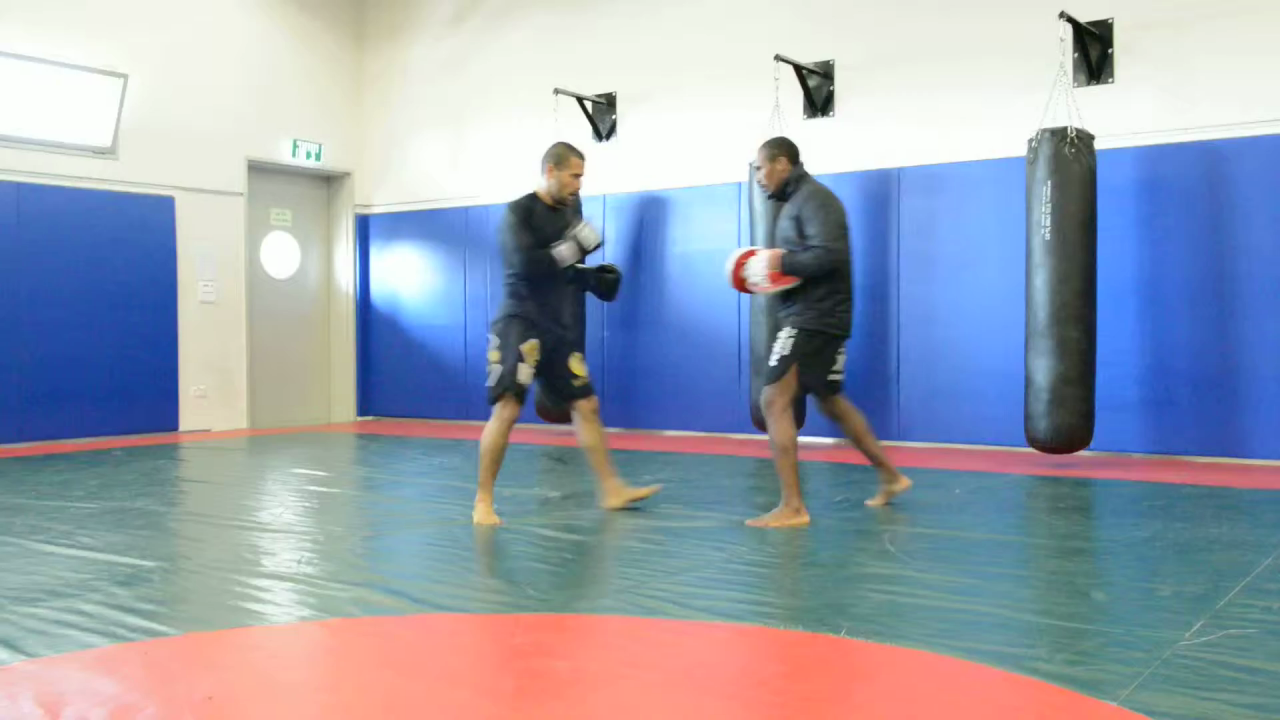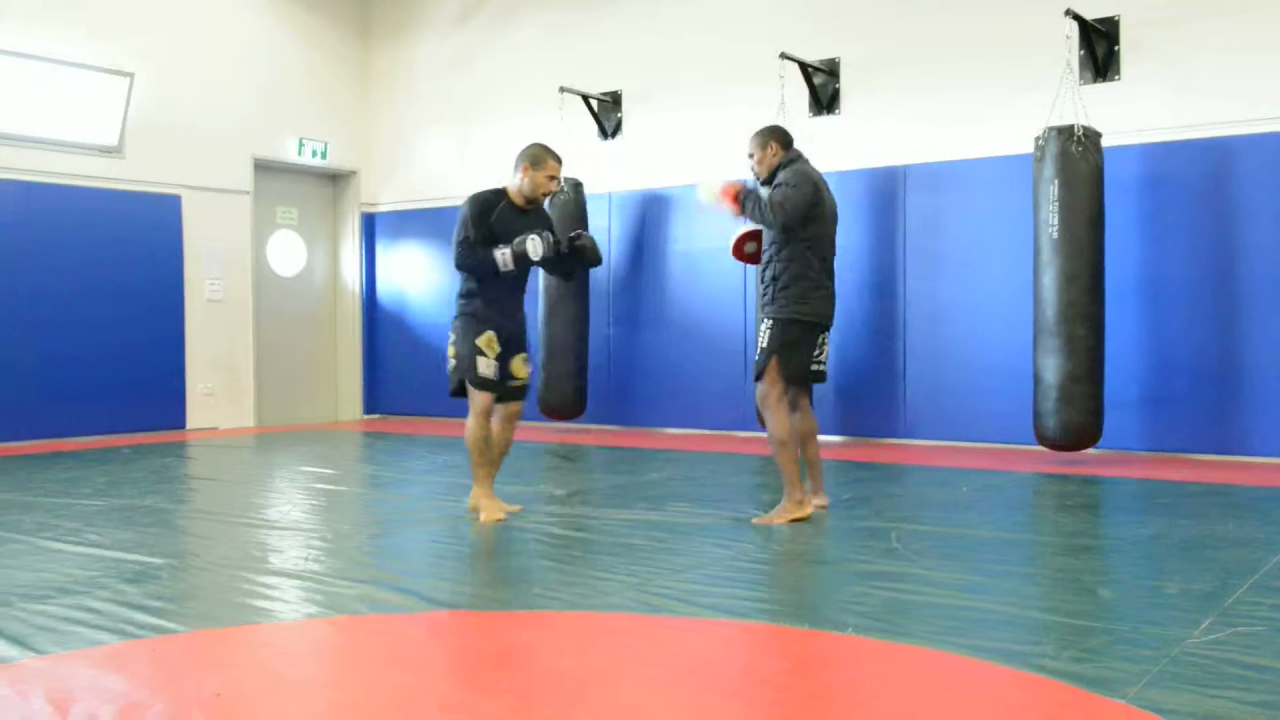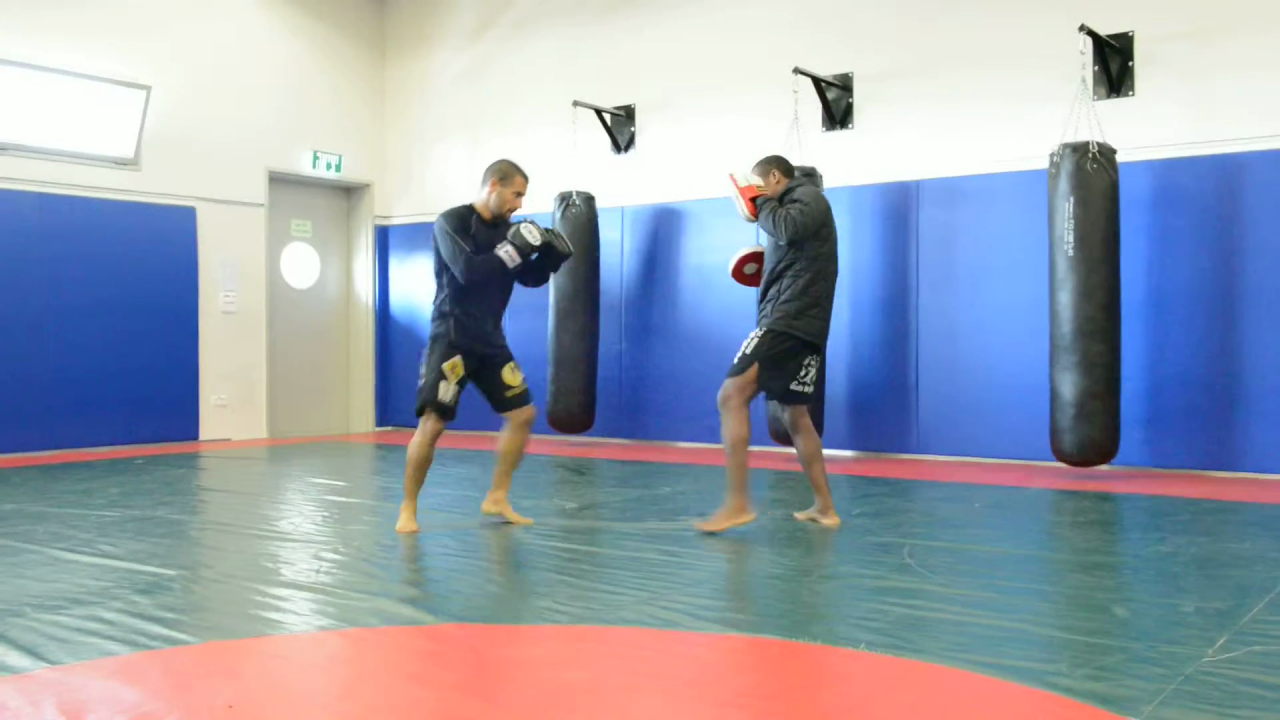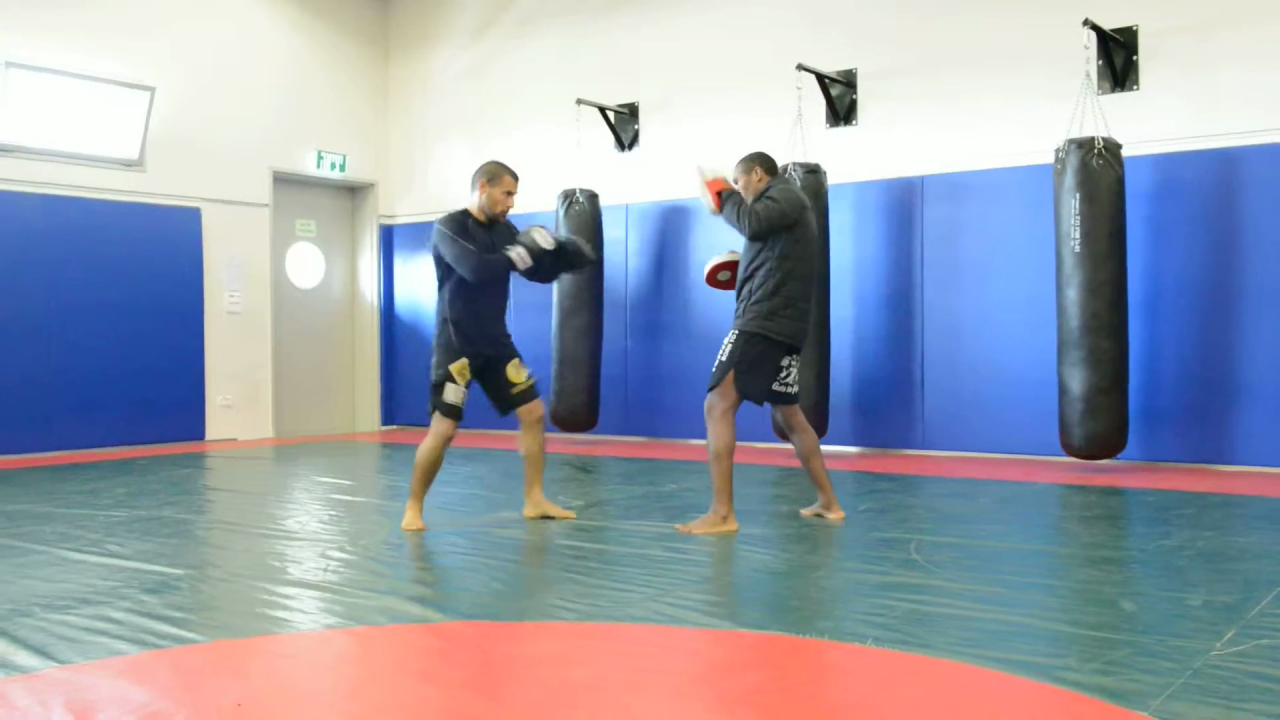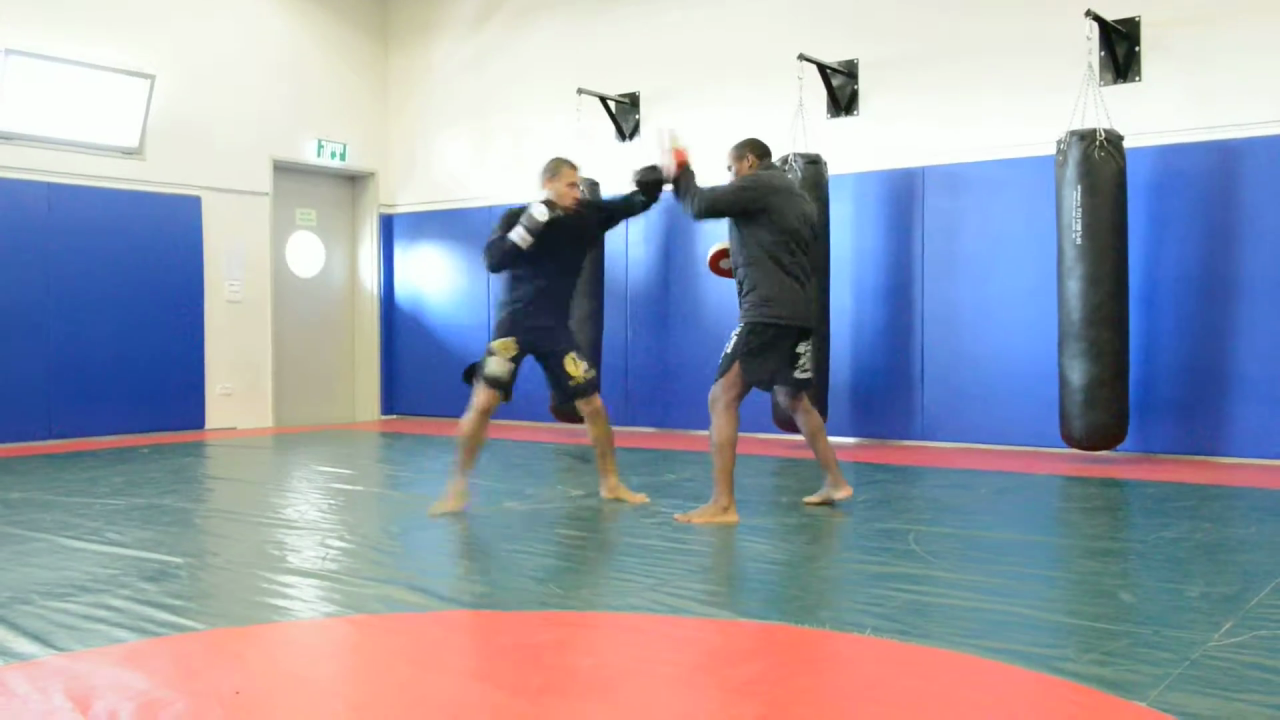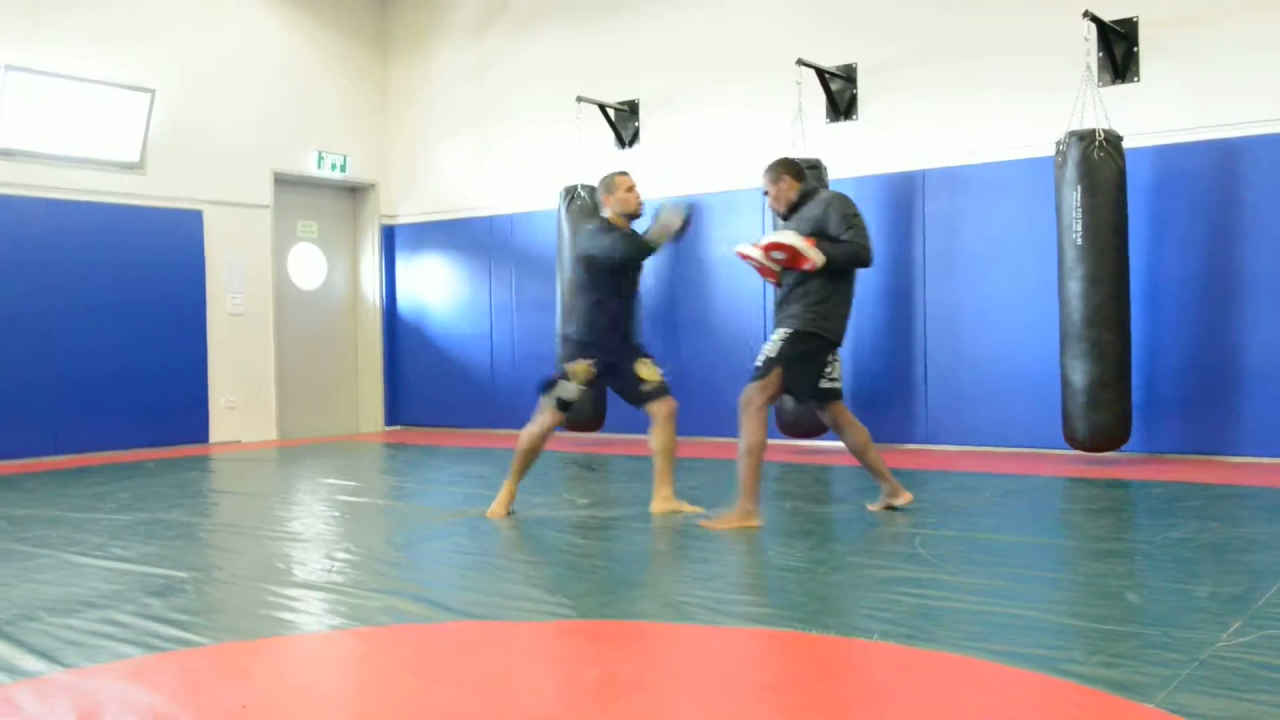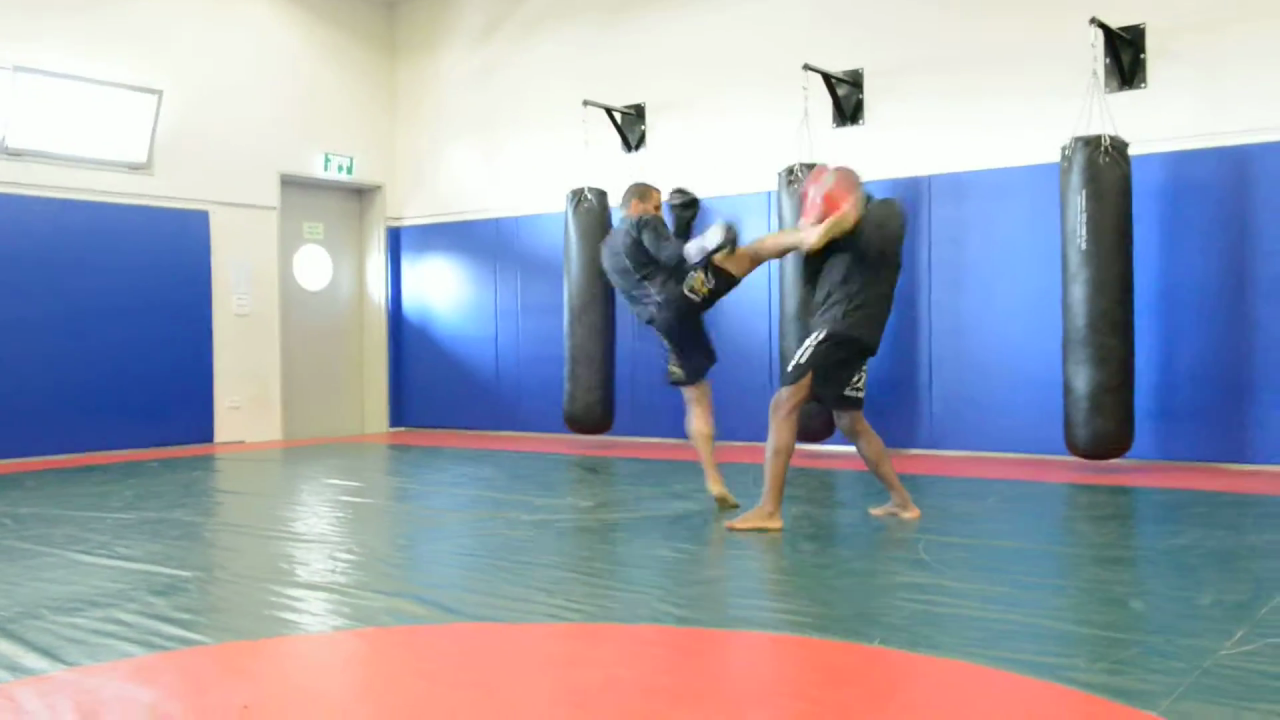
dt=0.3s
person 1, frame 1
left shoulder: (814, 198)
right shoulder: (796, 200)
left elbow: (829, 257)
left wrist: (783, 261)
right wrist: (776, 265)
left hip: (813, 318)
right hip: (811, 316)
left knee: (774, 400)
right knee: (830, 401)
left ankle: (793, 506)
right ankle: (890, 476)
person 1, frame 2
left shoulder: (797, 177)
right shoulder: (805, 180)
left elbow: (779, 217)
left wrist: (741, 198)
right wrist: (764, 245)
left hip: (793, 305)
right hip: (810, 305)
left knee: (769, 394)
right knee: (795, 396)
left ankle: (796, 498)
right ankle: (815, 487)
person 1, frame 3
left shoulder: (809, 195)
right shoulder: (801, 204)
left elbow: (789, 230)
left wrist: (760, 205)
right wrist: (768, 271)
left hip: (789, 322)
right hip: (803, 325)
left knee: (732, 397)
right knee: (796, 415)
left ankle: (737, 503)
right ankle: (825, 506)
person 1, frame 4
left shoulder: (785, 195)
right shoulder: (785, 203)
left elbow: (753, 225)
left wrist: (726, 197)
right wrist: (742, 273)
left hip: (762, 323)
right hip: (786, 326)
left knee: (718, 405)
right knee: (788, 413)
left ankle: (722, 513)
right ankle: (828, 502)
person 1, frame 5
left shoulder: (757, 183)
right shoulder: (798, 196)
left elbow: (699, 205)
left wrist: (681, 173)
left hip: (766, 313)
right hip: (799, 314)
left knee: (722, 399)
right knee: (796, 399)
left ankle: (722, 504)
right ankle: (835, 482)
person 1, frame 6
left shoulder: (833, 204)
right shoulder: (797, 221)
left elbow: (861, 254)
left wrist: (816, 253)
right wrist: (778, 266)
left hip: (809, 324)
right hip: (804, 324)
left knee: (753, 400)
right knee: (834, 412)
left ankle: (746, 507)
right ankle: (893, 489)
person 1, frame 7
left shoulder: (885, 211)
right shoulder: (844, 232)
left elbow: (883, 244)
right elbow: (818, 285)
left wrist: (850, 218)
right wrist: (810, 247)
left hip: (844, 328)
right hip: (842, 327)
left knee: (784, 404)
right knee: (850, 420)
left ankle: (769, 508)
right ankle: (901, 500)
person 2, frame 1
left shoulder: (568, 211)
right shoulder: (520, 212)
right elbow: (524, 265)
right wrist: (573, 247)
left hip: (555, 326)
right hip: (521, 324)
left knee: (587, 406)
right knee: (507, 410)
left ankle: (612, 490)
right ankle: (483, 501)
person 2, frame 2
left shoulder: (539, 216)
right shoulder: (480, 205)
left elbow: (556, 264)
right elbow: (463, 258)
left wrist: (577, 251)
right wrist: (515, 253)
left hip: (511, 320)
right hip: (477, 318)
left knee: (510, 410)
right knee: (482, 403)
left ankle: (485, 490)
right ankle: (481, 492)
person 2, frame 3
left shoulder: (505, 228)
right shoulder: (452, 221)
left elbow: (531, 278)
right elbow: (468, 271)
left wrist: (551, 255)
right wrist: (514, 248)
left hip: (491, 340)
right hip: (451, 339)
left knee: (523, 415)
right knee: (432, 426)
left ankle: (497, 498)
right ankle: (408, 509)
person 2, frame 4
left shoulder: (501, 229)
right shoulder: (449, 227)
left elbow: (538, 272)
right elbow: (477, 270)
right wrist: (526, 251)
left hip: (497, 341)
right hip: (457, 343)
left knee: (534, 414)
right knee: (443, 429)
left ankle: (535, 501)
right ankle: (413, 507)
person 2, frame 5
left shoulder: (584, 214)
right shoulder: (514, 217)
left elbow: (631, 204)
right elbow: (493, 261)
left wrist: (652, 184)
right wrist: (527, 226)
left hip: (555, 330)
right hip: (513, 326)
left knee: (594, 407)
right knee: (484, 402)
left ankle: (611, 483)
right ankle: (459, 484)
person 2, frame 6
left shoulder: (630, 240)
right shoulder: (598, 233)
right elbow: (624, 249)
right wrist: (666, 227)
left hip: (621, 345)
right hip: (586, 344)
left knee: (665, 409)
right knee: (547, 422)
left ankle: (664, 497)
right ankle: (508, 491)
person 2, frame 7
left shoulder: (610, 250)
right shoulder: (641, 225)
right elbow: (679, 256)
left wrist: (682, 217)
right wrist: (710, 242)
left hip: (665, 317)
right hip: (679, 293)
left knee: (697, 404)
right knee: (748, 253)
left ankle: (715, 482)
right ankle: (810, 236)
